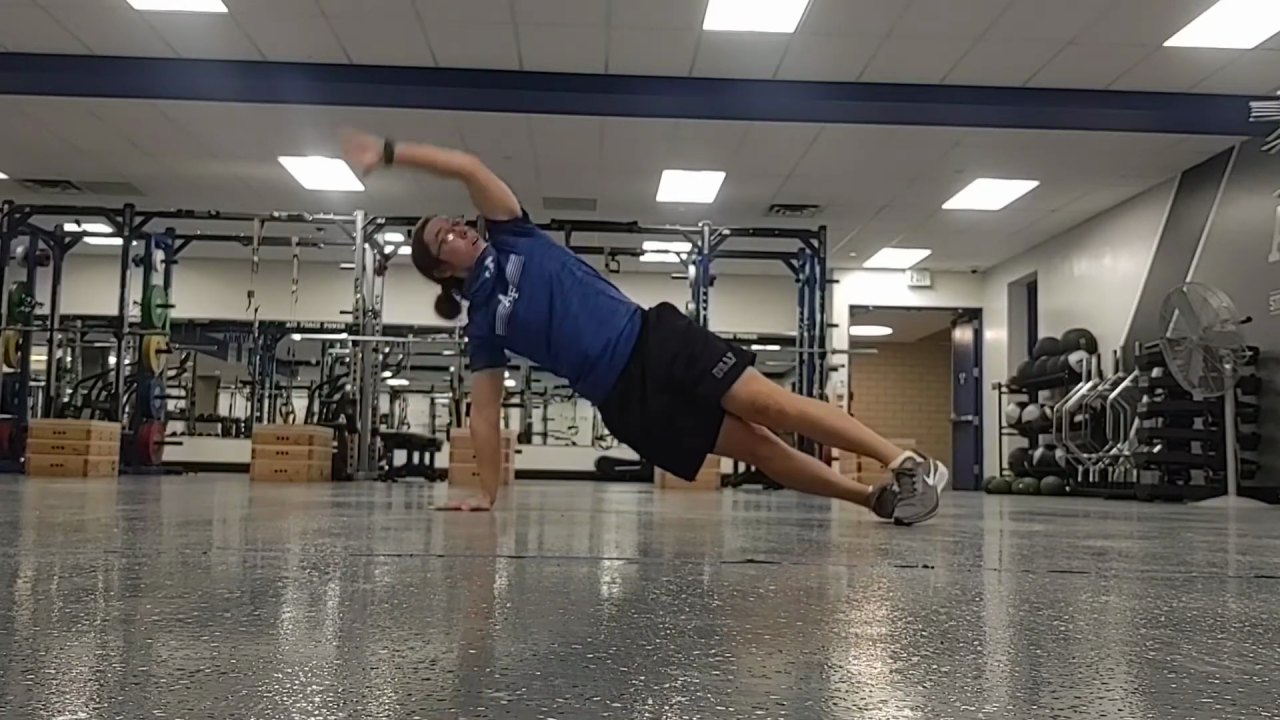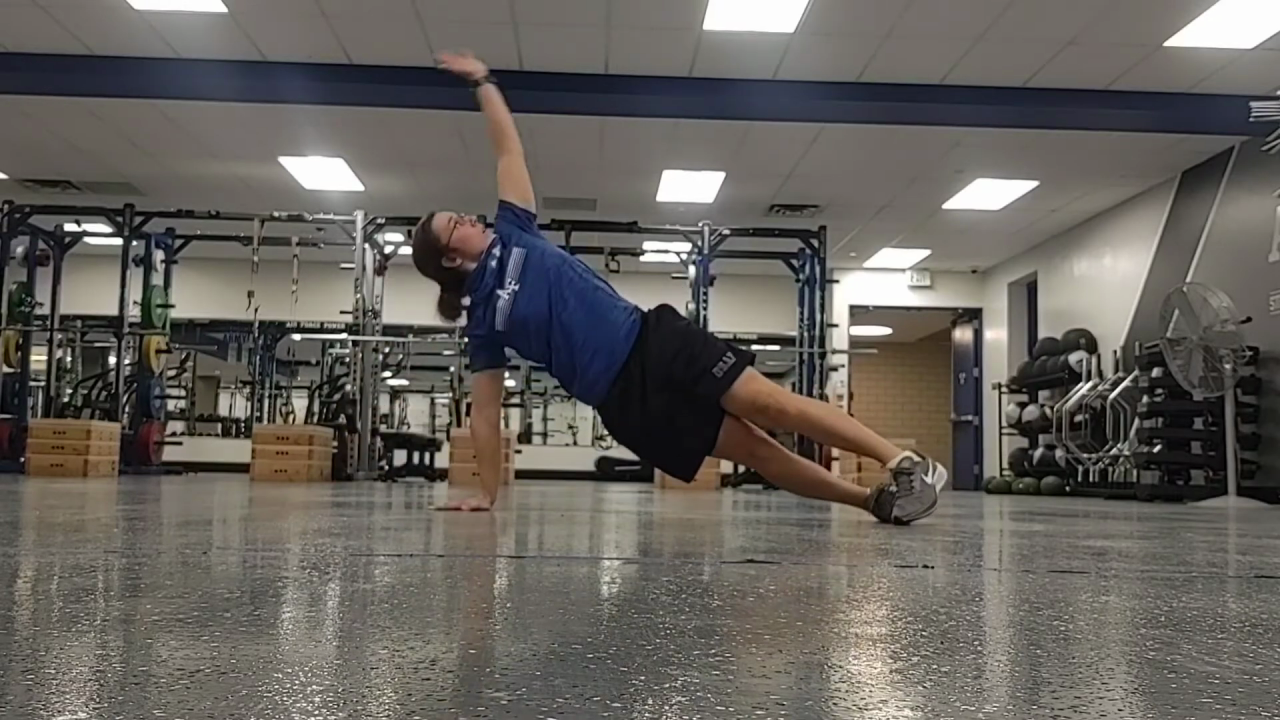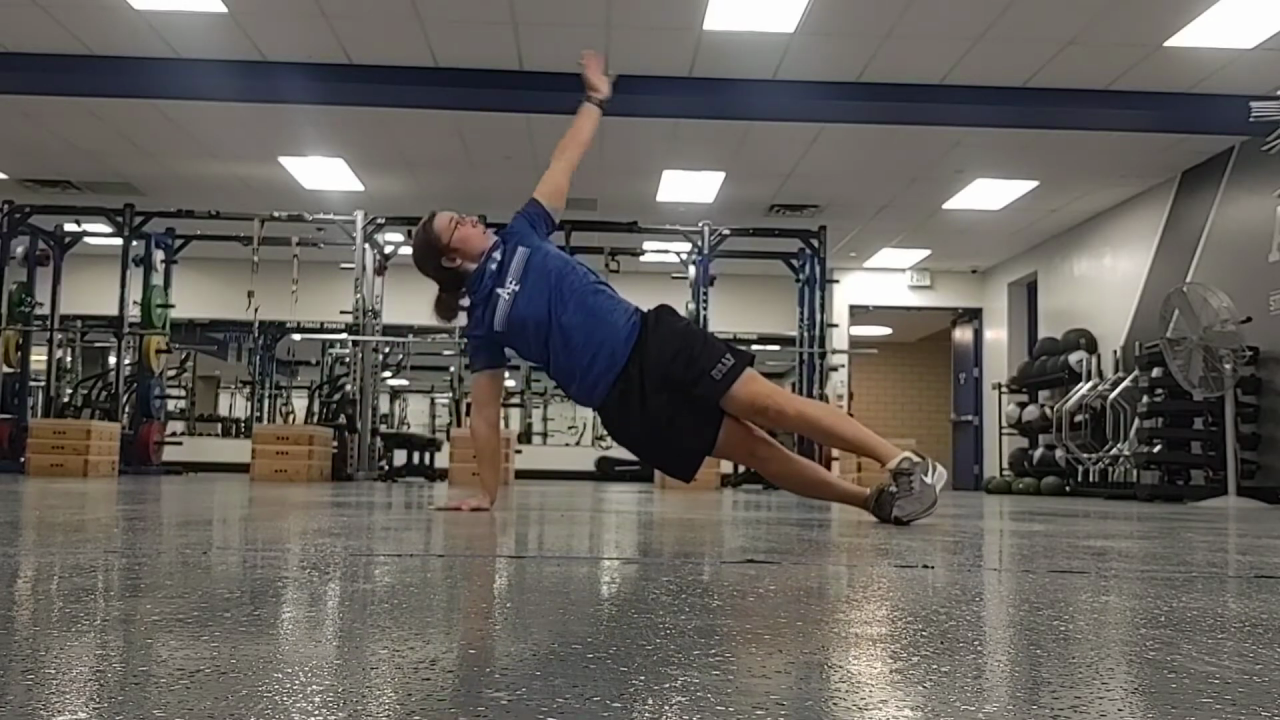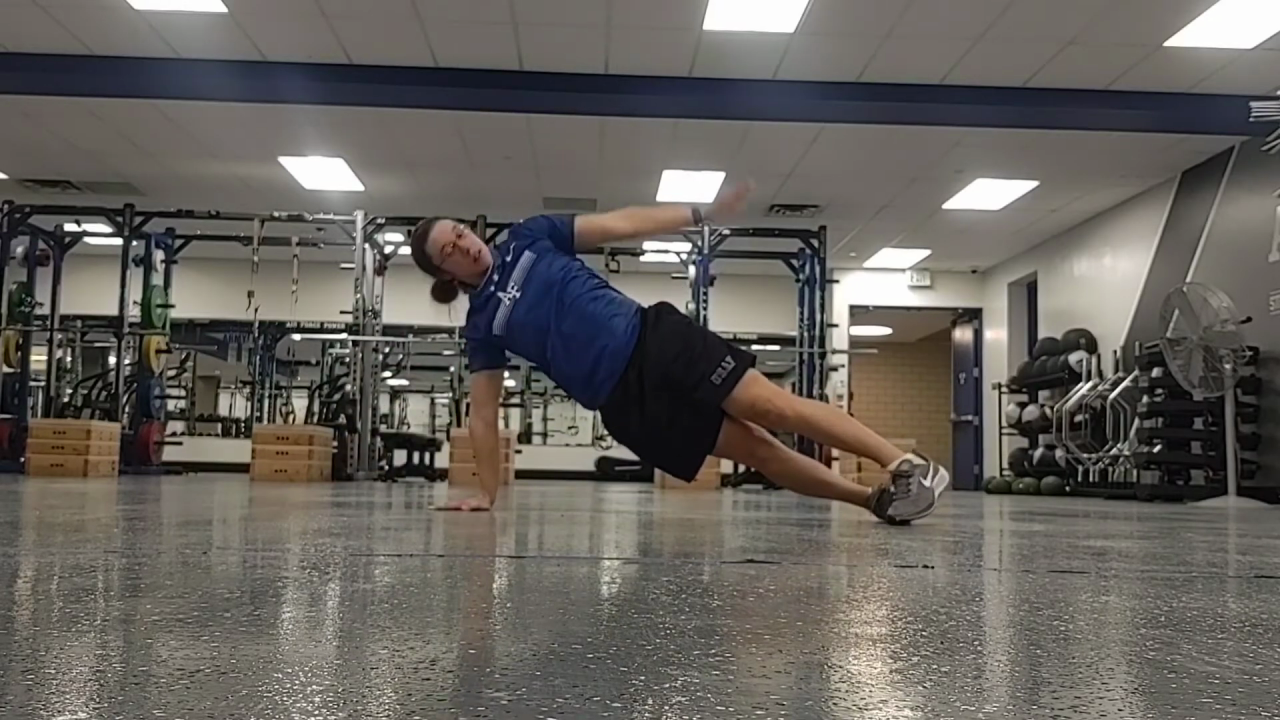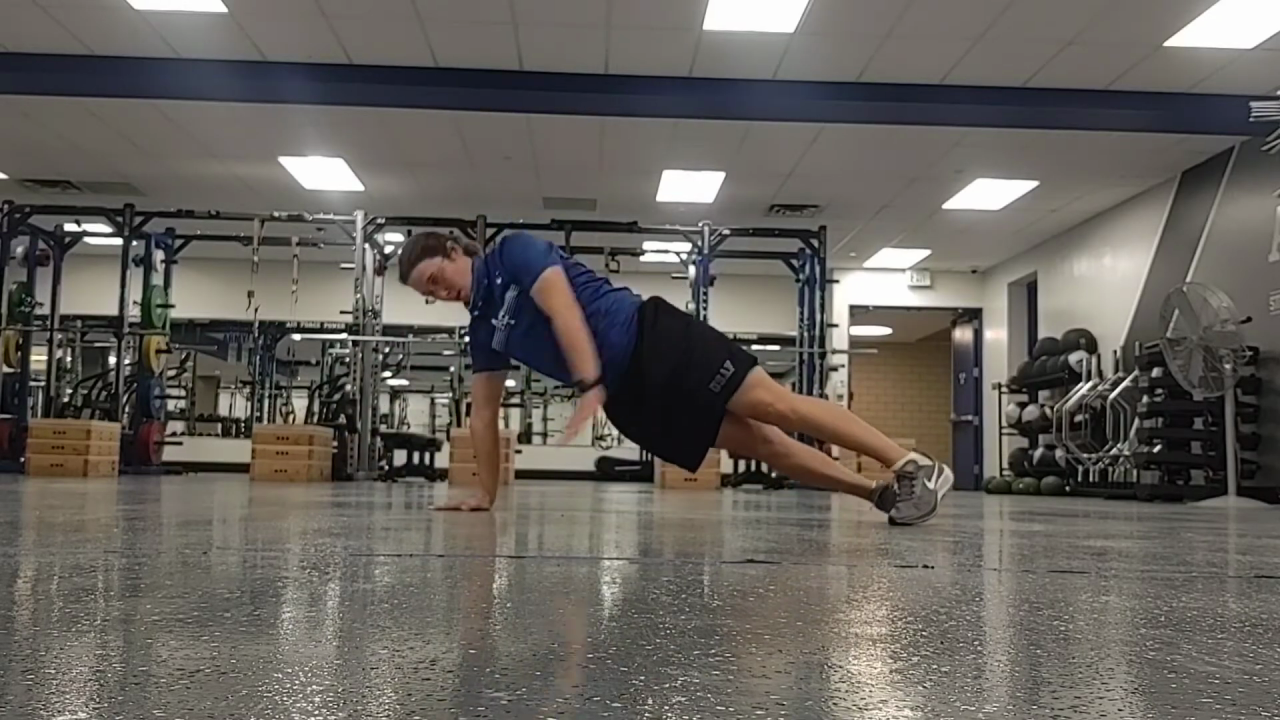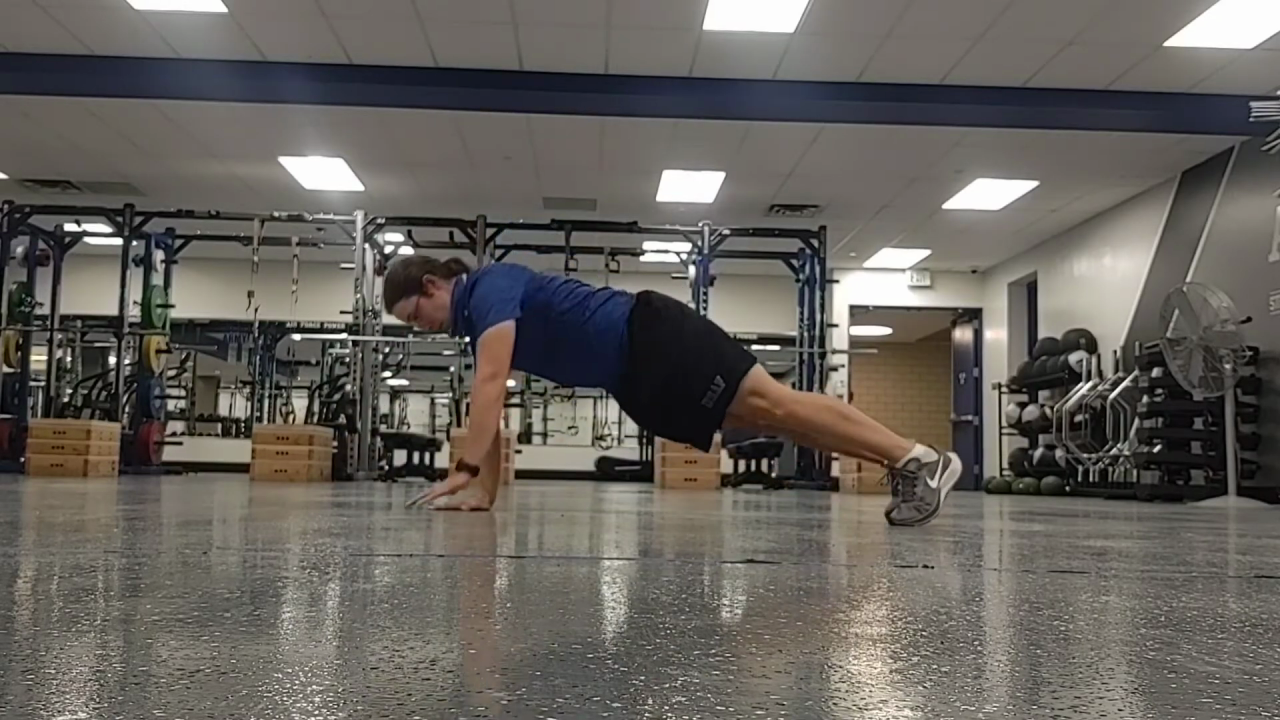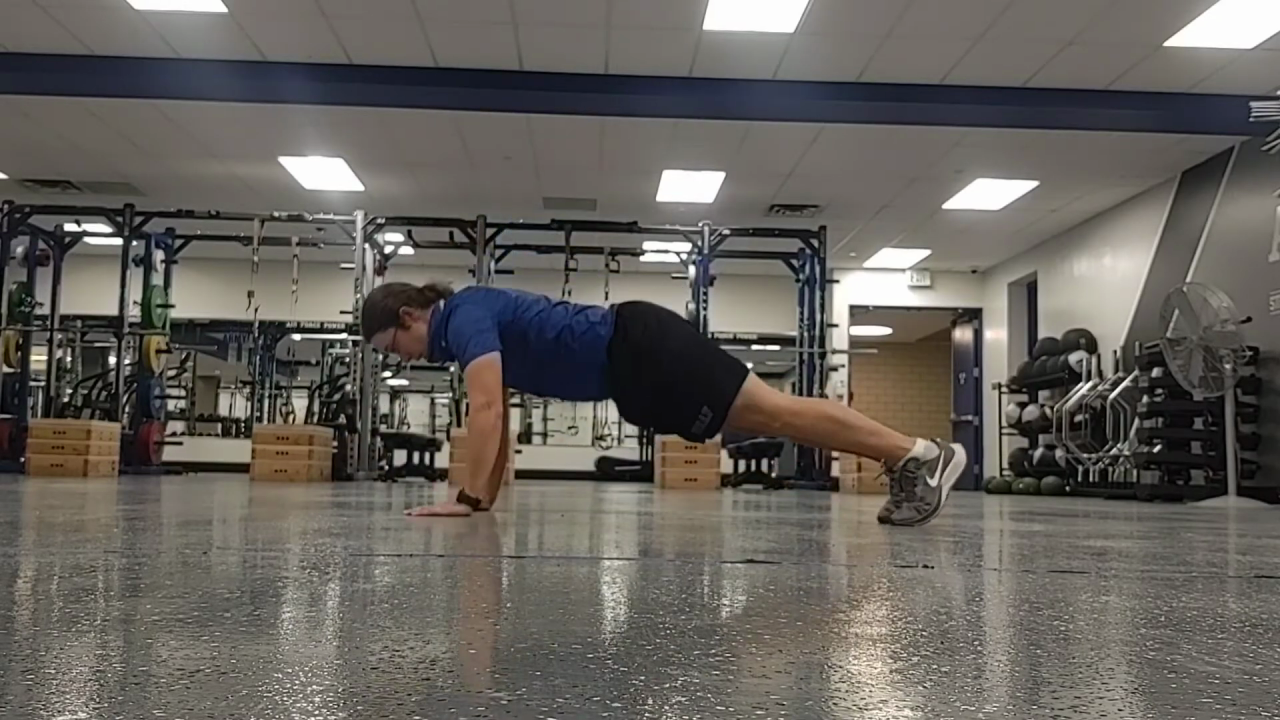
dt=0.3s
person 1, frame 1
left shoulder: (514, 240)
right shoulder: (484, 325)
left elbow: (468, 168)
right elbow: (485, 413)
left wrist: (389, 151)
right wrist: (487, 493)
left hip: (655, 339)
right hip: (626, 399)
left knee: (770, 405)
right knee: (759, 450)
left ankle: (903, 463)
right ankle: (878, 495)
person 1, frame 2
left shoulder: (512, 237)
right shoulder: (483, 325)
left elbow: (508, 149)
right elbow: (485, 412)
left wrist: (482, 80)
right wrist: (487, 494)
left hip: (655, 342)
right hip: (626, 401)
left knee: (770, 404)
right knee: (754, 449)
left ankle: (904, 464)
right ankle: (876, 500)
person 1, frame 3
left shoulder: (520, 239)
right shoulder: (481, 325)
left elbow: (563, 162)
right elbow: (485, 412)
left wrist: (595, 100)
right wrist: (487, 493)
left hip: (653, 342)
right hip: (624, 402)
left knee: (771, 405)
right knee: (753, 450)
left ankle: (904, 465)
right ankle: (875, 499)
person 1, frame 4
left shoulder: (532, 238)
right shoulder: (483, 325)
left elbow: (617, 224)
right elbow: (483, 414)
left wrist: (701, 214)
right wrist: (486, 491)
left hip: (654, 340)
right hip: (626, 401)
left knee: (770, 406)
right knee: (754, 449)
left ankle: (907, 467)
right ankle: (876, 496)
person 1, frame 5
left shoulder: (513, 253)
right shoulder: (483, 328)
left elbow: (564, 307)
right elbow: (483, 413)
left wrist: (590, 383)
right wrist: (486, 493)
left hip: (648, 335)
right hip: (630, 399)
left knee: (772, 404)
right knee: (755, 440)
left ankle: (911, 465)
right ankle: (879, 489)
person 1, frame 6
left shoulder: (490, 288)
right shoulder: (477, 323)
left elbow: (490, 383)
right elbow: (492, 407)
left wrist: (466, 471)
right wrist: (487, 492)
left hip: (654, 332)
right hip: (638, 384)
left knee: (775, 402)
right knee: (766, 422)
left ankle: (921, 458)
right ankle: (898, 464)
person 1, frame 7
left shoulder: (465, 314)
right shoulder: (465, 333)
left elbow: (486, 412)
right elbow: (495, 418)
left wrist: (470, 497)
right wrist: (487, 495)
left hip: (641, 346)
right hip: (633, 382)
left knee: (772, 411)
right knee: (767, 421)
left ankle: (923, 455)
right ankle: (903, 461)
